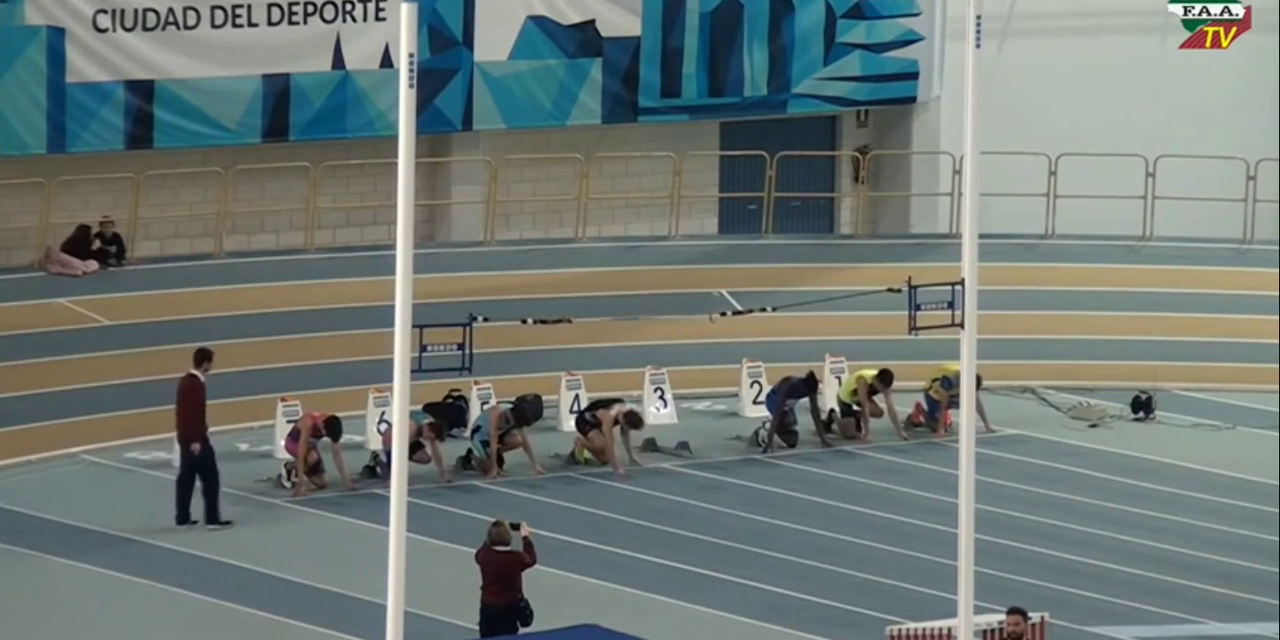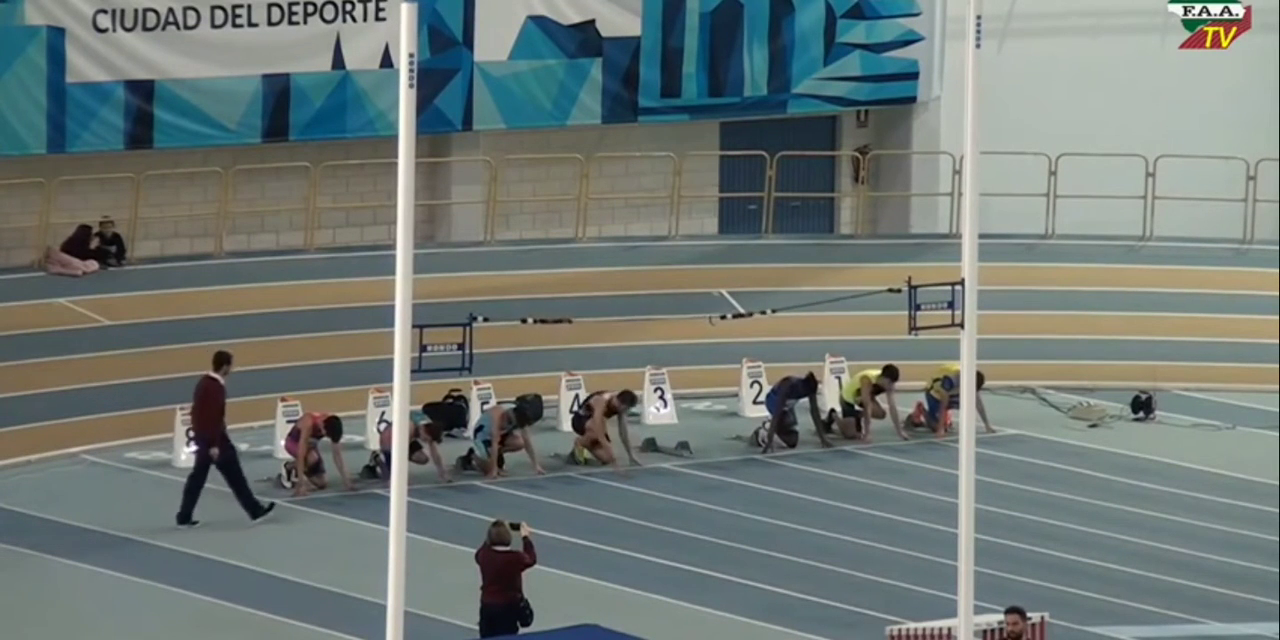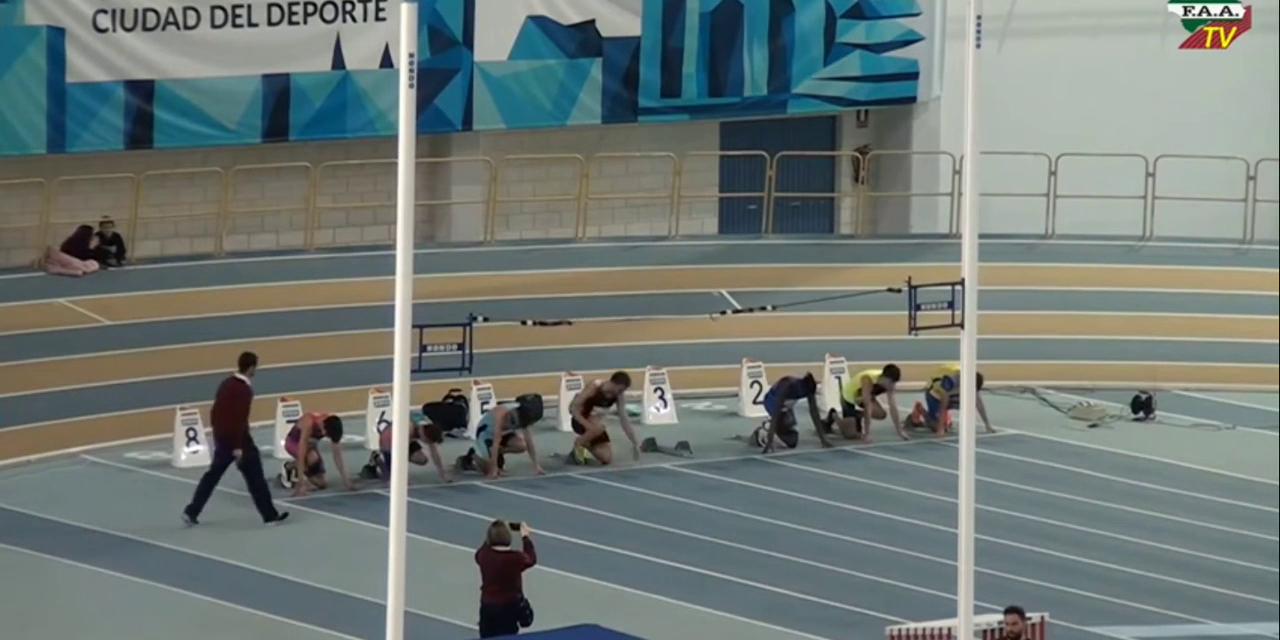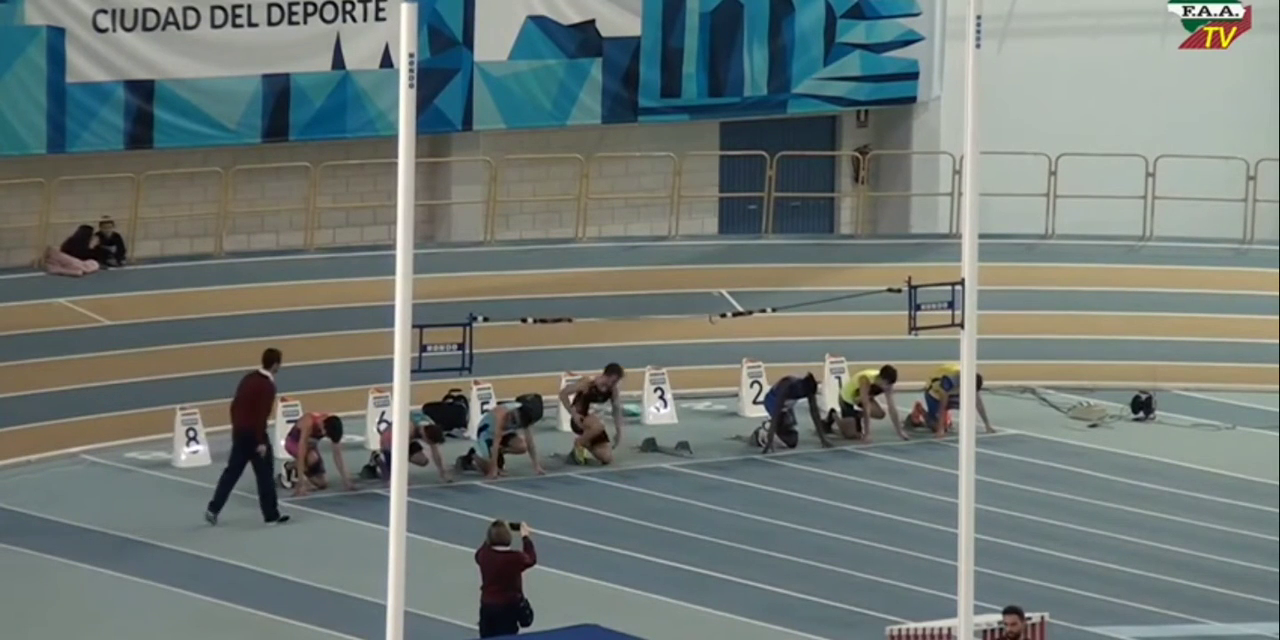
dt=0.2s
person 1, frame 1
left shoulder: (186, 380)
right shoulder: (196, 384)
right elbow: (193, 414)
right wrist: (195, 440)
left hip: (184, 435)
right hip: (194, 437)
left knee: (186, 476)
right knee: (210, 476)
left ankle: (182, 517)
right ankle: (213, 519)
person 1, frame 2
left shoulder: (203, 383)
right shoulder: (216, 388)
left elbow: (197, 412)
right elbow: (214, 418)
right wrist: (214, 445)
left hip: (202, 437)
right hip: (216, 439)
left knee: (197, 477)
right knee: (235, 476)
left ankle: (184, 517)
right ankle: (255, 510)
person 1, frame 3
left shoulder: (226, 384)
right shoulder: (244, 389)
left elbow: (215, 411)
right elbow: (240, 420)
left wrist: (217, 433)
right wrist: (239, 446)
left hip: (222, 437)
right hip: (239, 439)
left knee: (213, 475)
right knee: (255, 477)
left ankle: (191, 512)
right ankle: (270, 515)
person 1, frame 4
left shoulder: (248, 379)
right shoulder: (268, 386)
left elbow: (235, 405)
right elbow: (263, 415)
right wrist: (261, 442)
left hip: (240, 432)
right hip: (254, 434)
left knee: (232, 471)
right knee: (265, 475)
left ankle: (213, 508)
right ankle: (271, 515)
